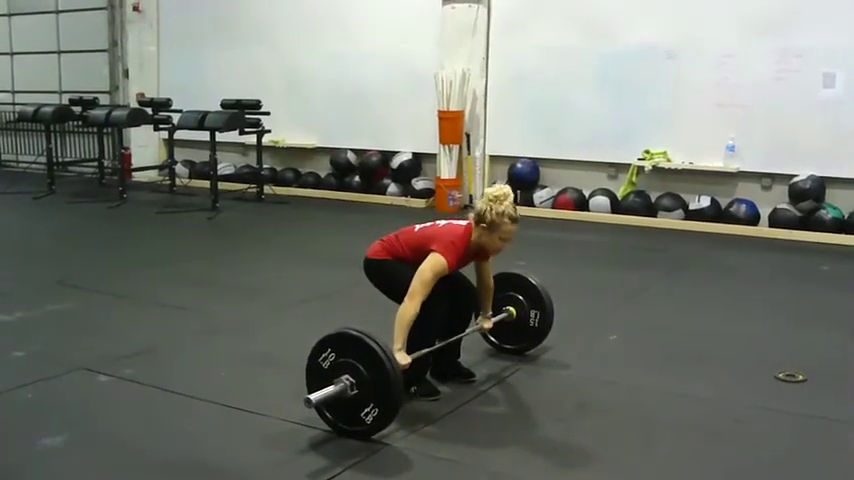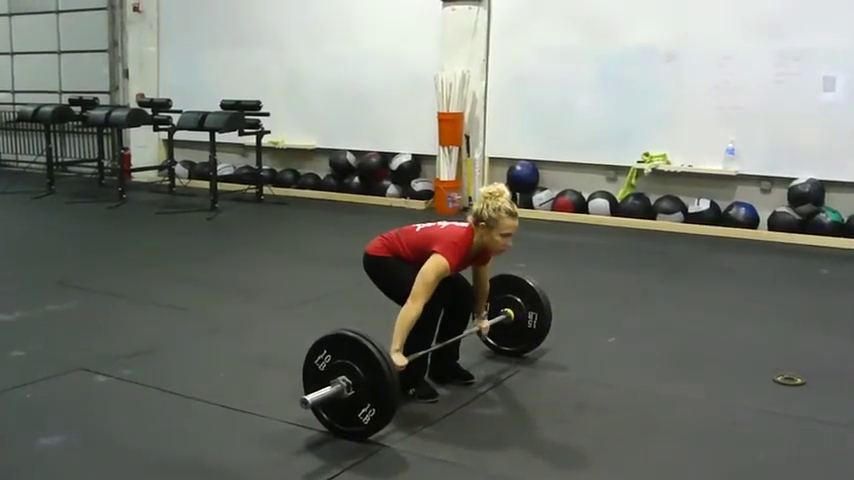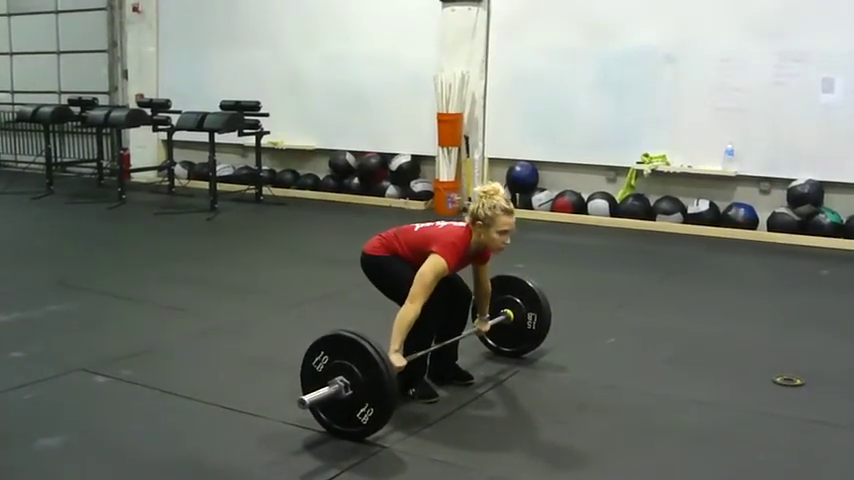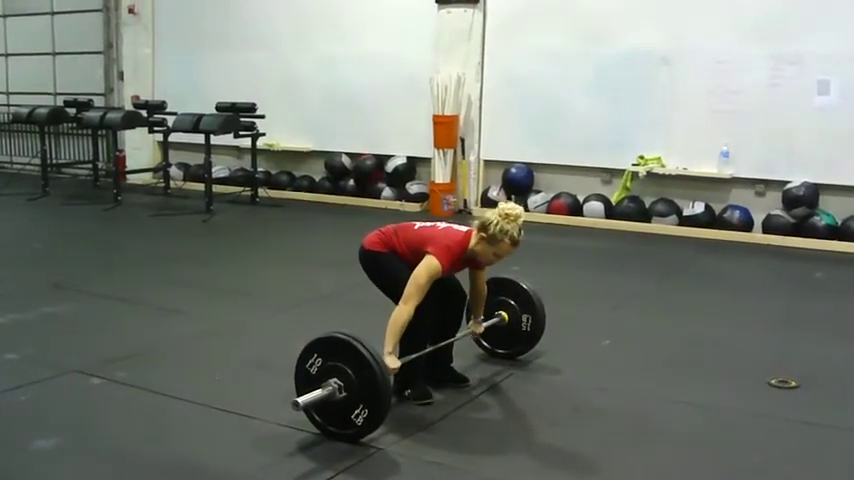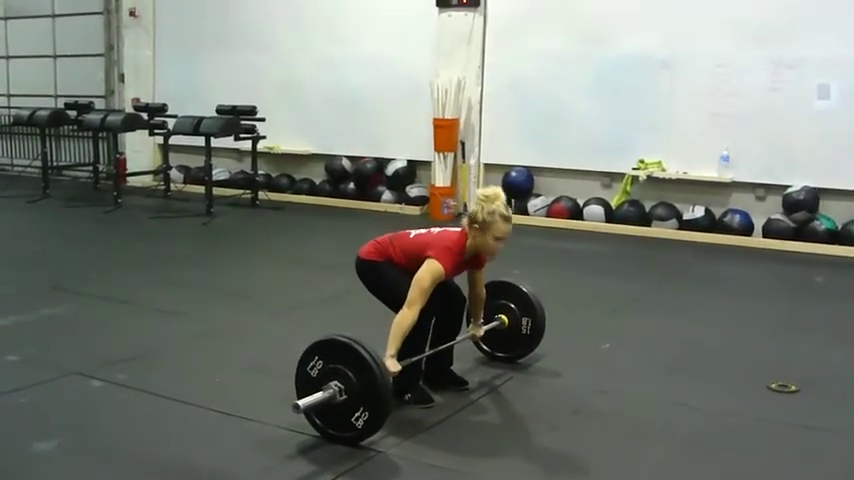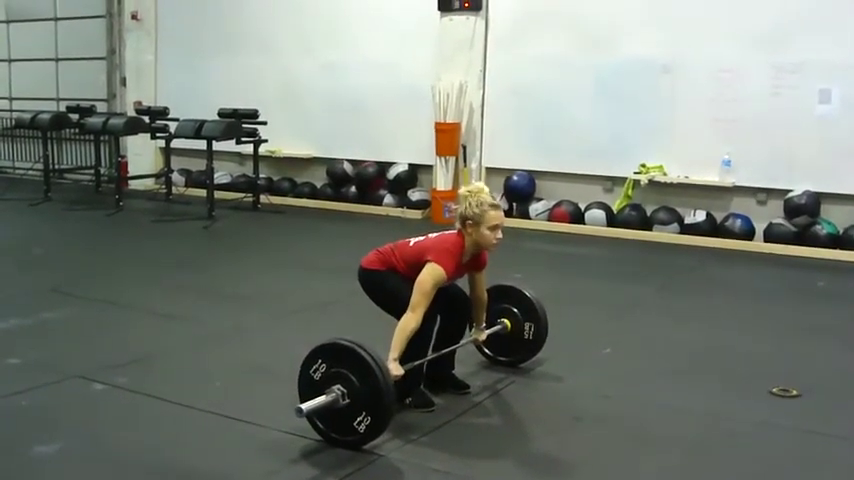
dt=0.5s
person 1, frame 1
left shoulder: (480, 240)
right shoulder: (451, 245)
left elbow: (485, 283)
right elbow: (412, 300)
left wrist: (486, 315)
right wrist: (398, 351)
left hip: (413, 260)
right hip: (382, 260)
left knee: (466, 296)
right knee: (435, 304)
left ankle: (445, 364)
right ankle: (412, 377)
person 1, frame 2
left shoulder: (481, 244)
right shoulder: (452, 247)
left elbow: (481, 285)
right elbow: (414, 303)
left wrist: (481, 316)
right wrist: (395, 352)
left hip: (412, 257)
right hip: (381, 257)
left knee: (463, 296)
right knee: (431, 303)
left ankle: (443, 365)
right ankle: (409, 378)
person 1, frame 3
left shoulder: (480, 243)
right shoulder: (451, 246)
left elbow: (483, 286)
right elbow: (412, 303)
left wrist: (483, 318)
right wrist: (394, 352)
left hip: (410, 257)
right hip: (379, 256)
left knee: (460, 296)
right knee: (429, 304)
left ankle: (443, 366)
right ankle: (410, 379)
person 1, frame 4
left shoulder: (477, 246)
right shoulder: (448, 249)
left elbow: (479, 289)
right elbow: (406, 304)
left wrist: (477, 320)
right wrist: (389, 354)
left hip: (406, 252)
right hip: (378, 252)
left knee: (455, 297)
right knee: (424, 304)
left ankle: (438, 368)
right ankle: (406, 381)
person 1, frame 5
left shoulder: (475, 249)
right shoulder: (446, 252)
left elbow: (477, 292)
right elbow: (410, 309)
left wrist: (477, 323)
right wrist: (390, 357)
left hip: (406, 263)
right hip: (374, 261)
left knee: (454, 301)
right knee: (423, 310)
left ankle: (437, 371)
right ankle: (405, 384)
person 1, frame 6
left shoulder: (477, 252)
right shoulder: (445, 255)
left elbow: (479, 295)
right elbow: (413, 313)
left wrist: (479, 327)
right wrist: (393, 361)
left hip: (408, 271)
right hip: (377, 270)
left knee: (460, 305)
right knee: (426, 315)
left ankle: (439, 374)
right ankle: (406, 388)
